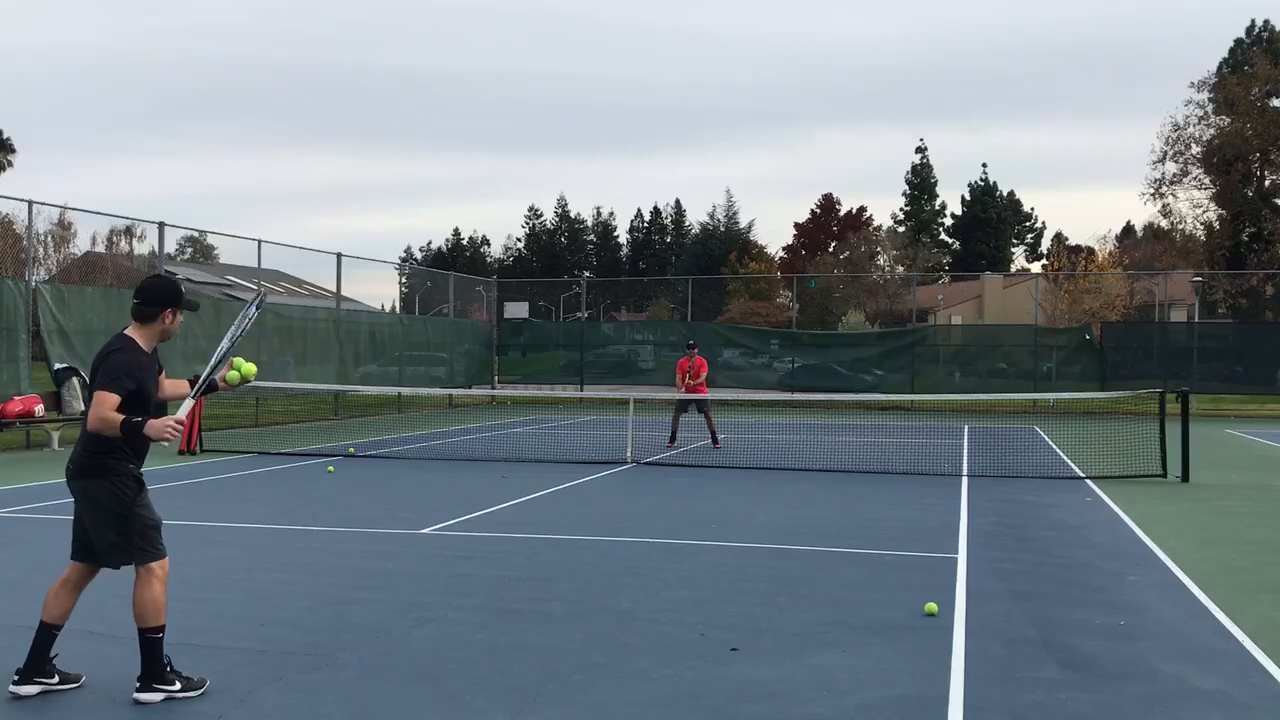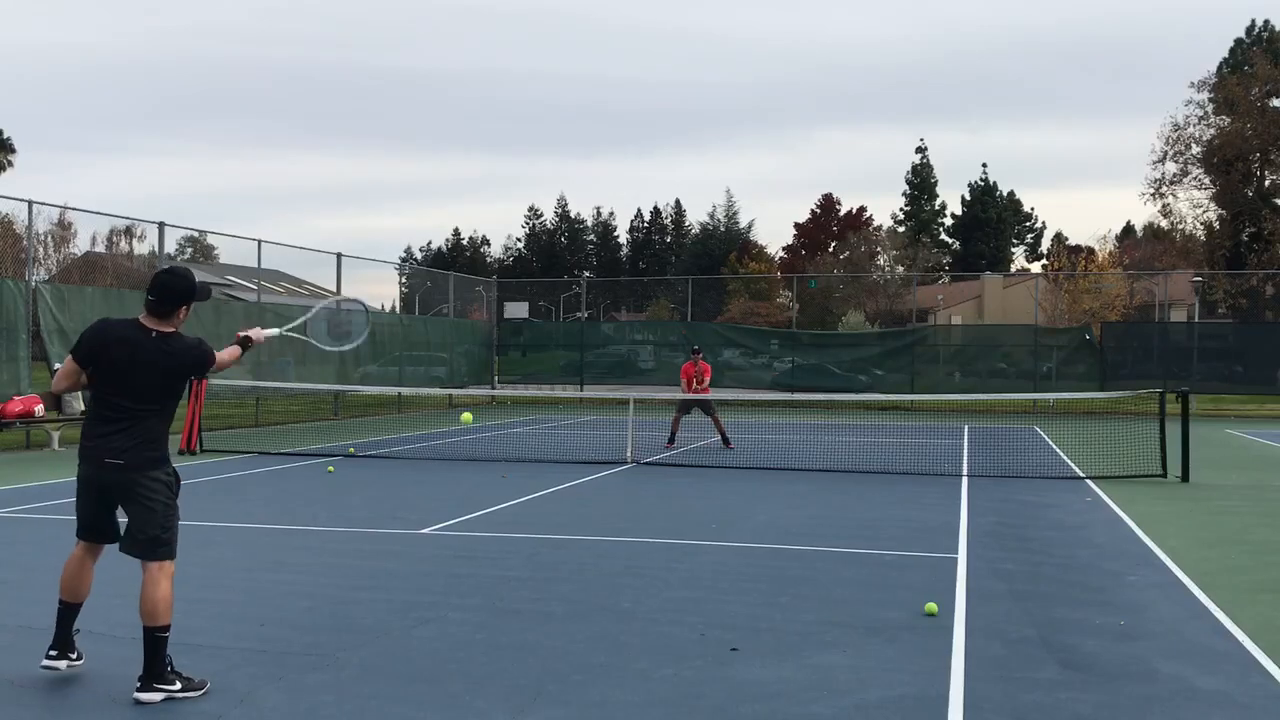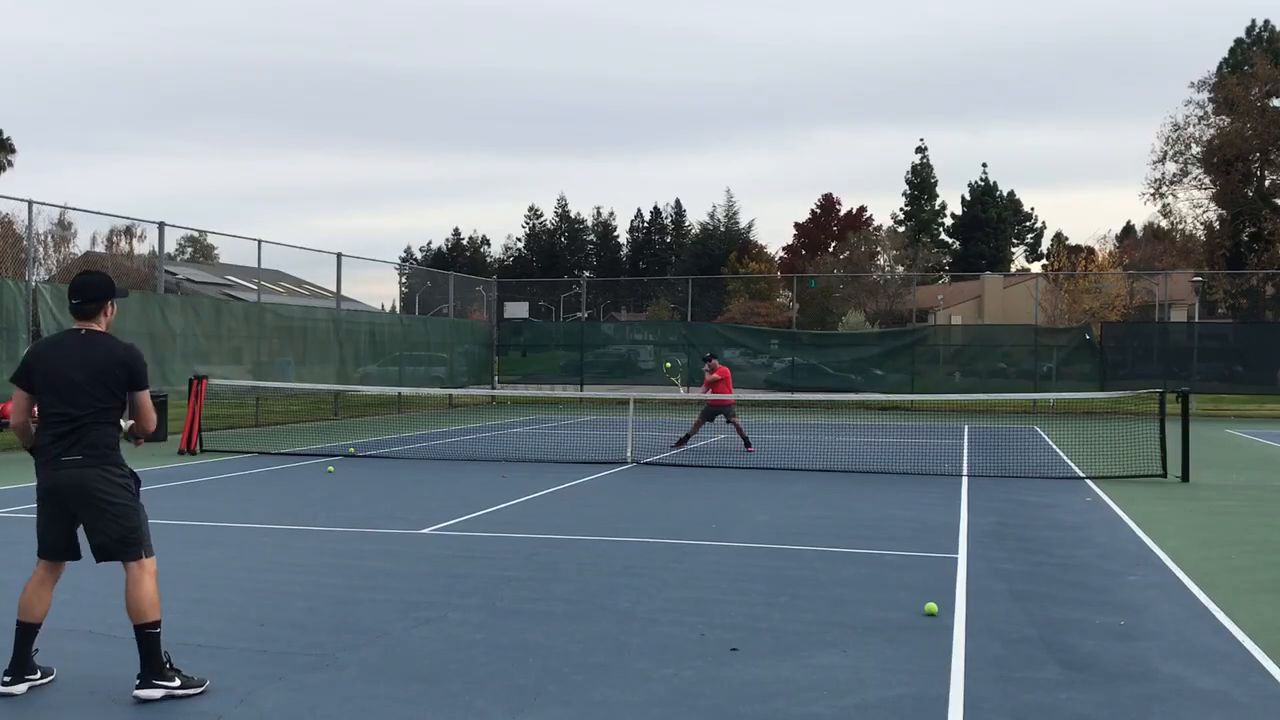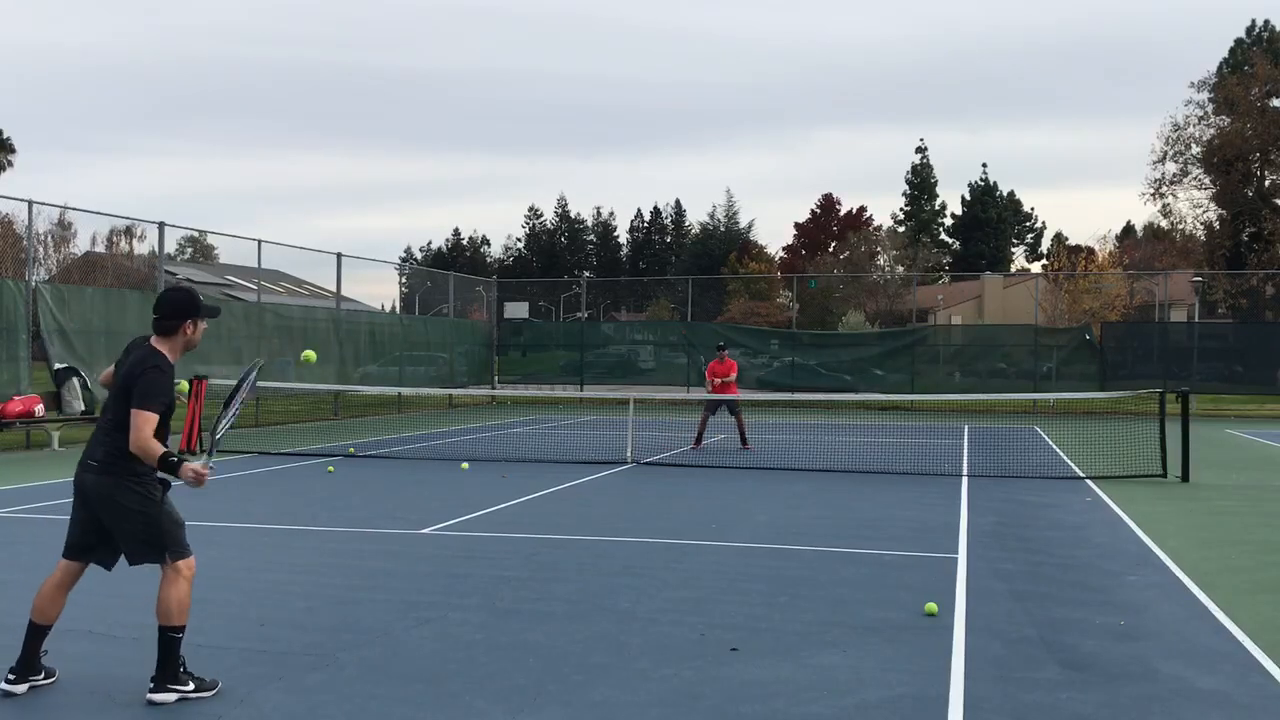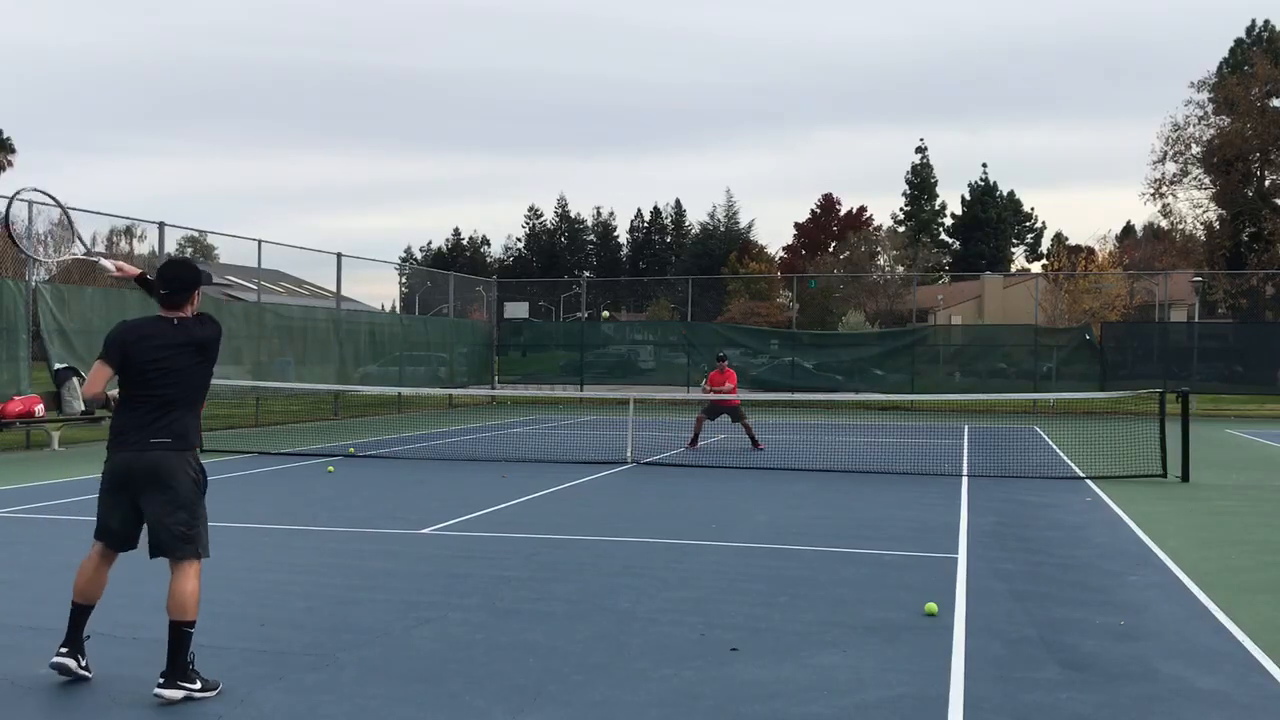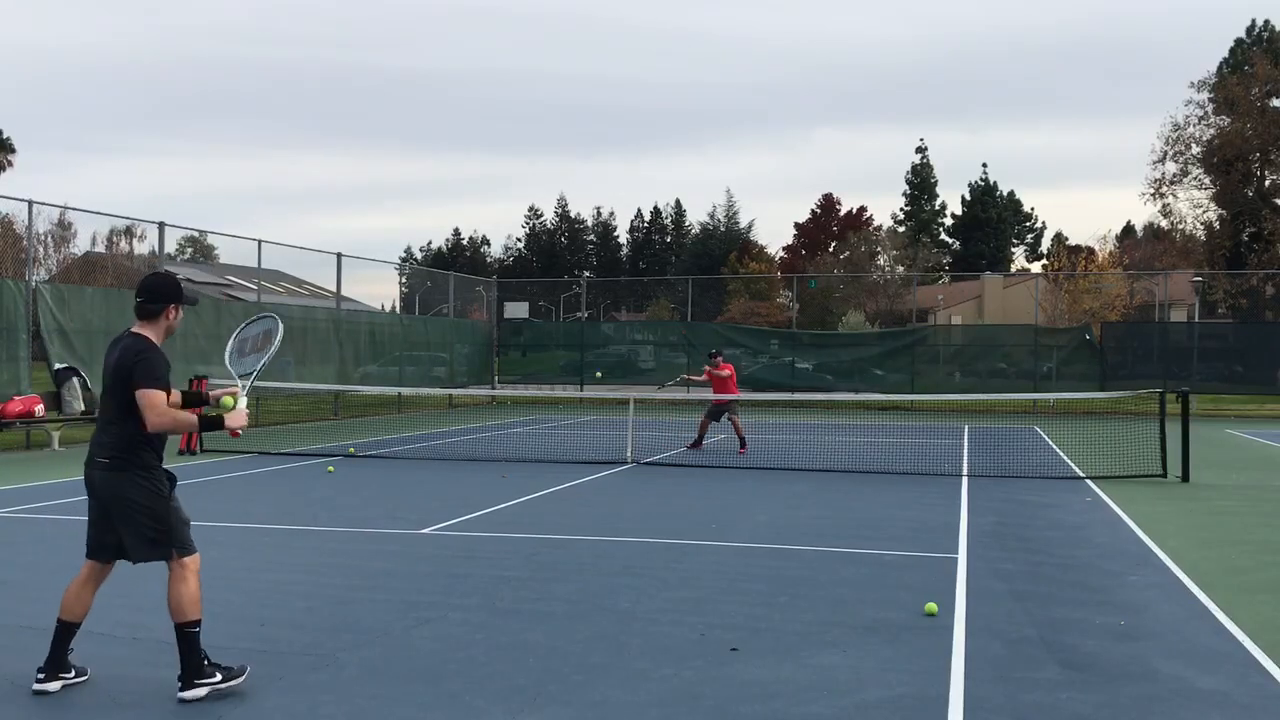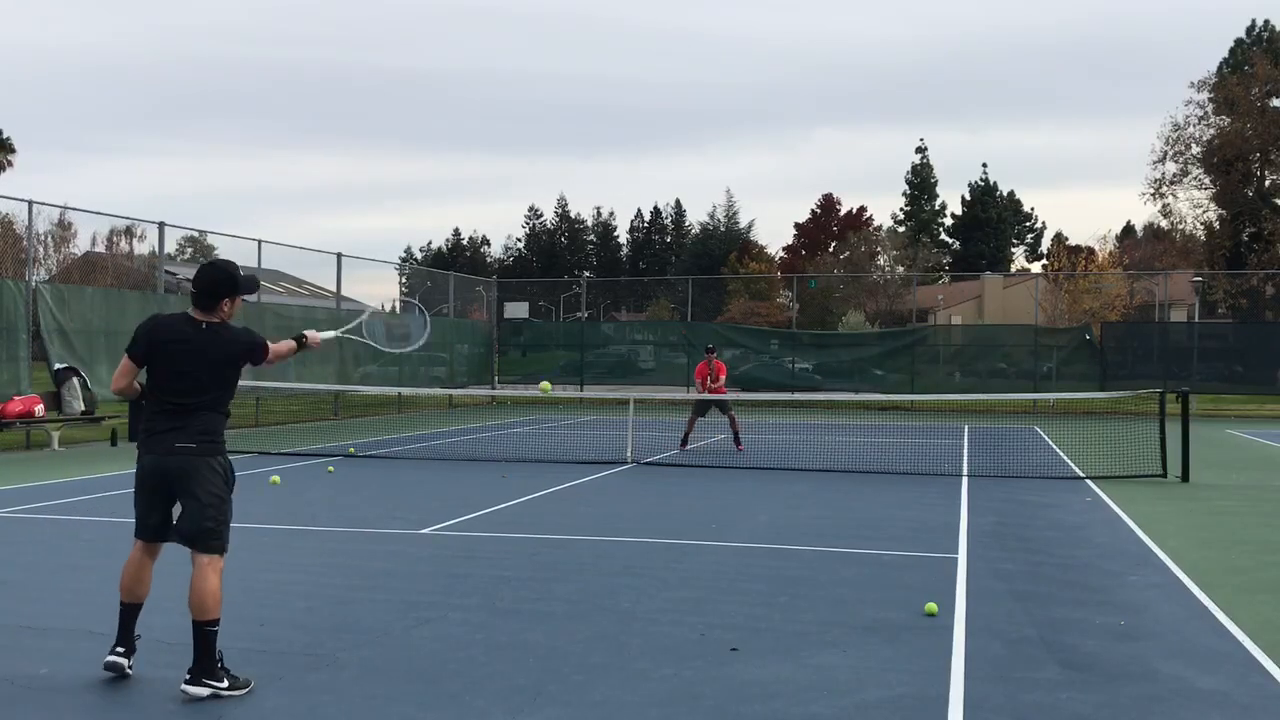
dt=0.5s
person 1, frame 1
left shoulder: (143, 351)
right shoulder: (123, 357)
left elbow: (161, 389)
right elbow: (98, 418)
left wrist: (212, 383)
right wrist: (145, 427)
left hip: (97, 474)
right hip: (109, 476)
left knee: (82, 568)
right knee: (153, 567)
left ankle: (34, 670)
right ankle: (155, 676)
person 1, frame 2
left shoulder: (105, 331)
right shoulder: (186, 351)
left elbow: (60, 386)
right elbow: (219, 361)
right wrist: (246, 342)
left hip: (95, 460)
right hip: (144, 469)
left knee: (87, 546)
right knee: (159, 566)
left ankle: (61, 646)
right ankle: (155, 676)
person 1, frame 3
left shoulder: (39, 350)
right shoulder: (124, 355)
right elbow: (148, 423)
right wrist: (130, 433)
left hip: (52, 473)
right hip: (100, 472)
left knee: (48, 567)
right knee: (141, 565)
right ankle: (154, 672)
person 1, frame 4
left shoulder: (139, 349)
right shoulder: (157, 377)
left elbow: (106, 380)
right elbow: (141, 444)
right wrist: (180, 466)
left hip: (91, 474)
right hip: (127, 482)
left knee: (68, 570)
right knee: (180, 566)
right ankle: (170, 677)
person 1, frame 5
left shoulder: (126, 333)
right shoulder: (207, 332)
left elbow: (91, 393)
right elbow: (191, 313)
left wrist: (119, 398)
right wrist: (139, 276)
left hip: (124, 456)
right hip: (175, 461)
left knee: (103, 551)
right knee: (186, 564)
left ankle: (71, 647)
right ankle: (177, 674)
person 1, frame 6
left shoulder: (123, 344)
right shoulder: (146, 355)
right elbow: (157, 421)
left wrist: (204, 397)
right wrist: (215, 422)
left hip: (103, 470)
right hip: (133, 475)
left knee: (95, 567)
right knee: (185, 563)
left ankle: (54, 666)
right ankle: (195, 672)
person 1, frame 7
left shoulder: (155, 328)
right shoulder: (235, 342)
left elbow: (120, 385)
right elbow: (271, 352)
right wrist: (303, 340)
left hip: (153, 454)
right hip: (200, 460)
left knee: (145, 547)
right knee: (208, 560)
left ankle: (122, 645)
right ankle: (204, 670)
